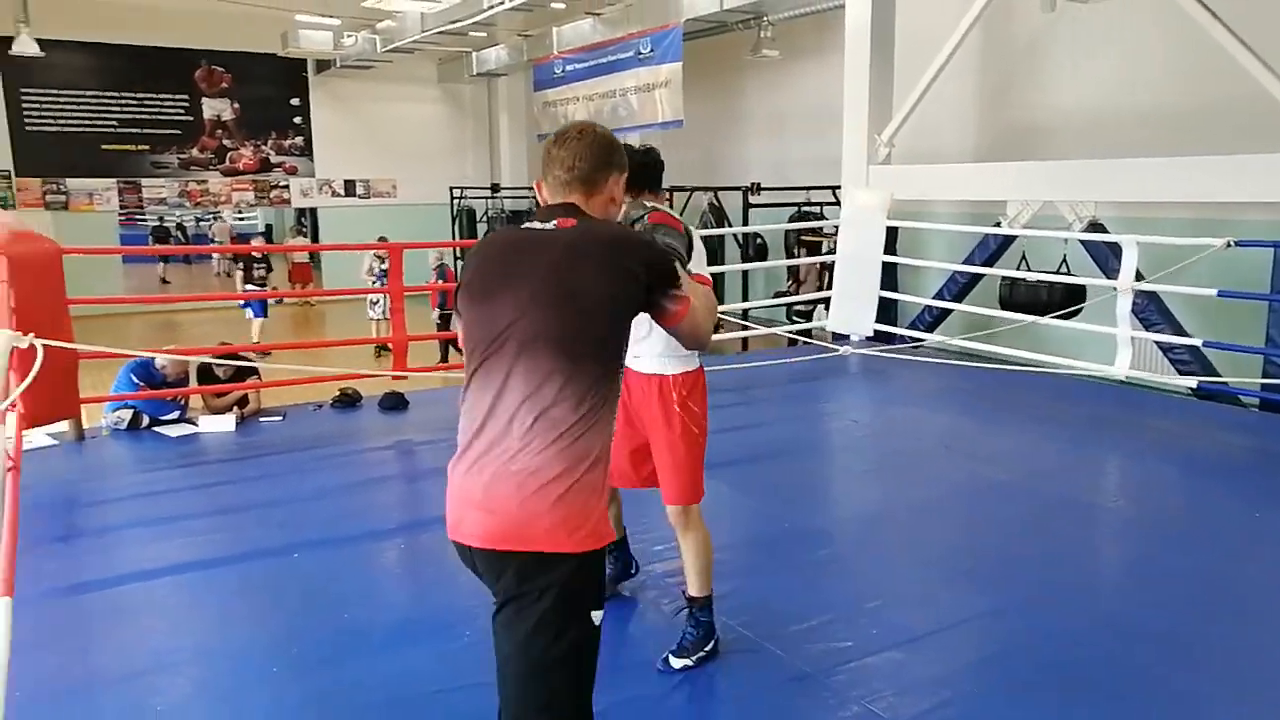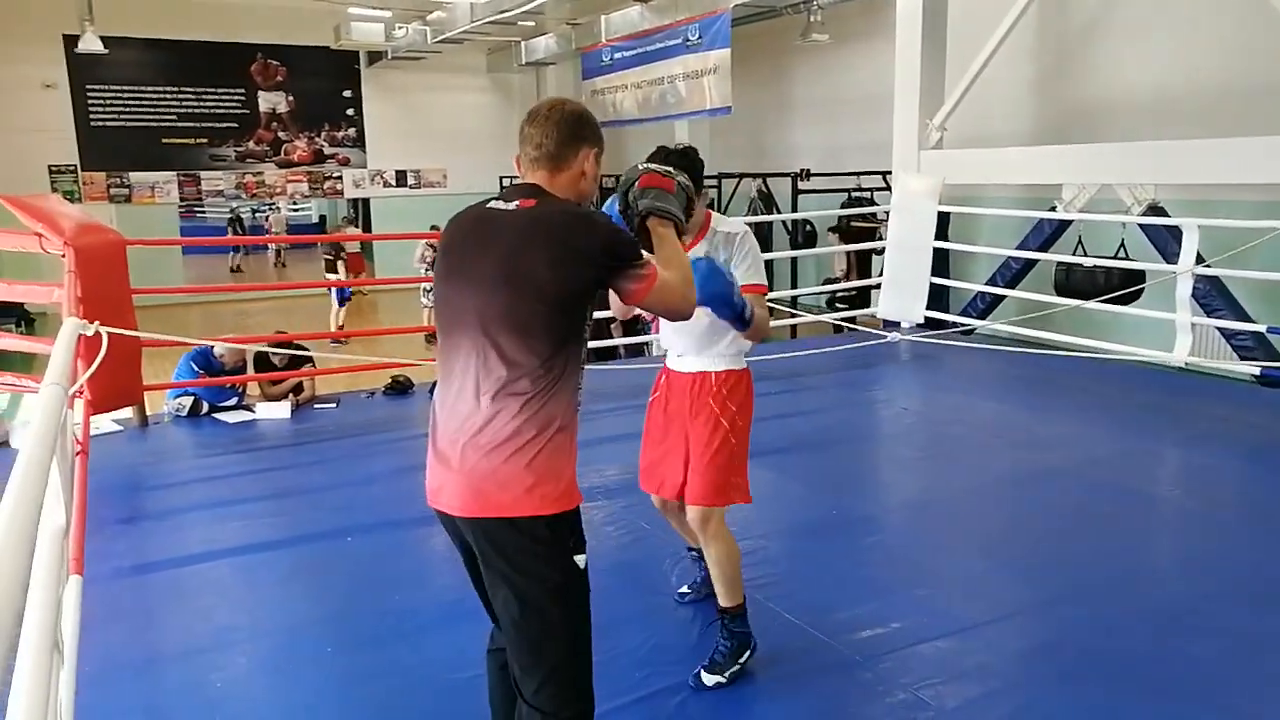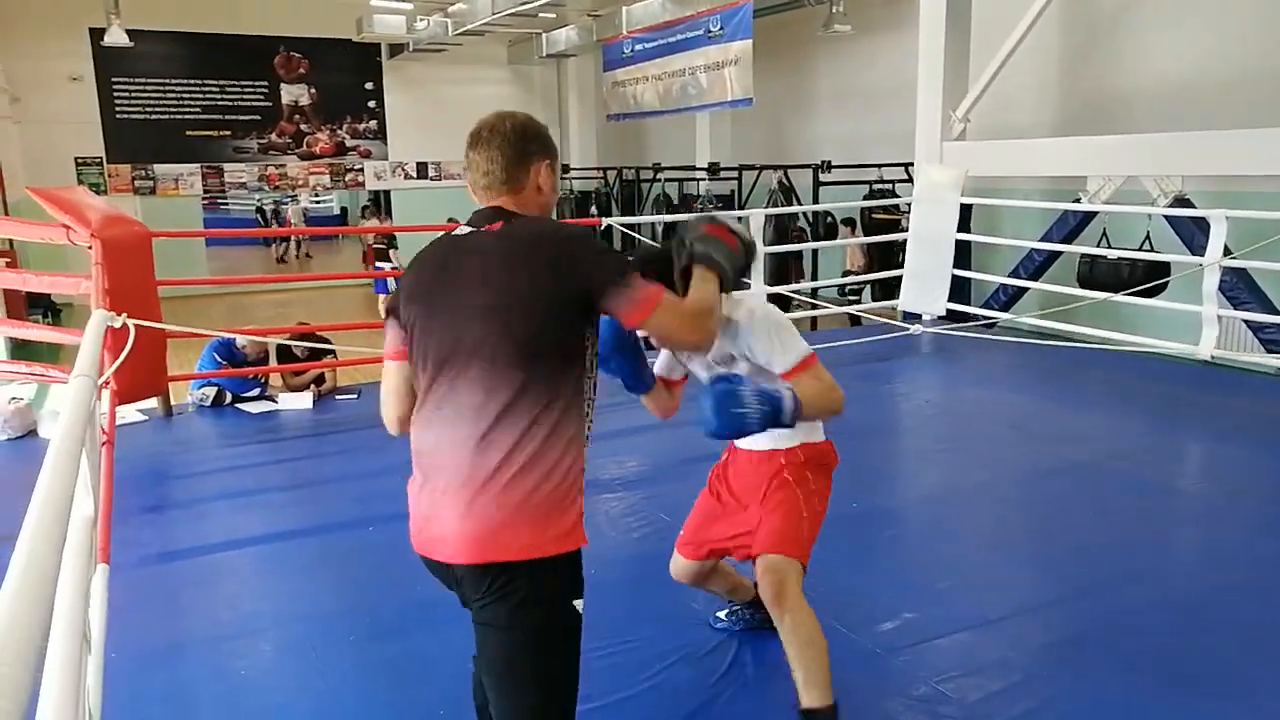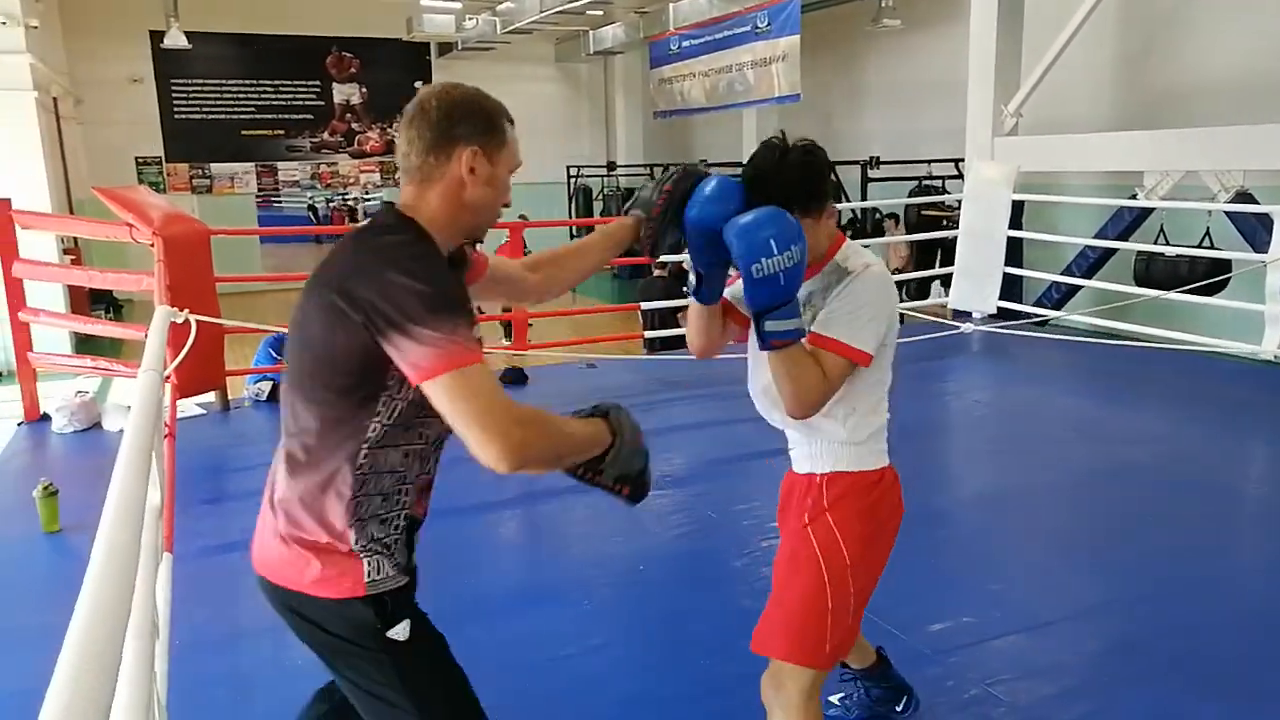
dt=0.7s
person 1, frame 1
left shoulder: (484, 256)
right shoulder: (628, 252)
right elbow: (701, 331)
right wrist: (671, 259)
left hip: (470, 510)
right hip: (551, 525)
left knee: (529, 662)
person 1, frame 2
left shoulder: (461, 229)
right shoulder: (582, 232)
right elbow: (679, 303)
right wrist: (662, 219)
left hip: (452, 483)
right hip: (523, 493)
left knee: (514, 639)
person 1, frame 3
left shoulder: (421, 271)
right shoulder: (567, 250)
left elbow: (398, 416)
right elbow: (693, 333)
right wrist: (709, 264)
left hip: (438, 526)
right hip: (524, 533)
left knee: (503, 659)
person 1, frame 4
left shoulder: (401, 250)
right shoulder: (396, 272)
left elbow: (530, 280)
right elbow: (501, 444)
left wrist: (637, 223)
right wrist: (606, 435)
left hip: (317, 544)
right hip: (333, 569)
person 2, frame 1
left shoulder: (680, 239)
left hip: (677, 383)
right hip: (631, 377)
left knee: (680, 507)
right knee: (604, 480)
left ankle: (701, 624)
right ankle: (618, 561)
person 2, frame 2
left shoulder: (736, 238)
left elbow: (760, 329)
right elbow: (623, 309)
left wrist: (735, 309)
left hip: (721, 384)
right hip: (673, 379)
left knee: (704, 513)
right knee: (664, 496)
left ankle: (736, 635)
right ankle: (709, 568)
person 2, frame 3
left shoulder: (752, 320)
left elbow: (829, 401)
right elbow: (661, 406)
left wrist: (772, 408)
right wrist: (625, 366)
left hip: (796, 462)
right hip: (740, 460)
left knee: (779, 586)
right knee: (686, 569)
right ankle: (754, 604)
person 2, frame 4
left shoulder: (863, 280)
right shoulder: (771, 263)
left elbow: (802, 400)
right elbow: (703, 344)
left wrist: (775, 306)
right wrist: (708, 270)
left hip: (847, 493)
right hip: (808, 478)
right knee: (807, 613)
